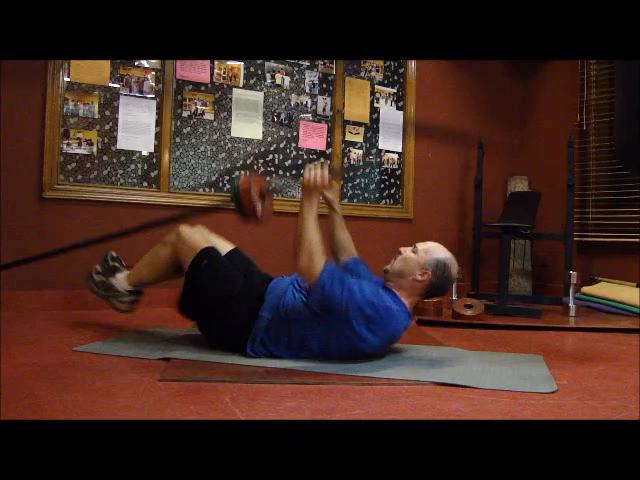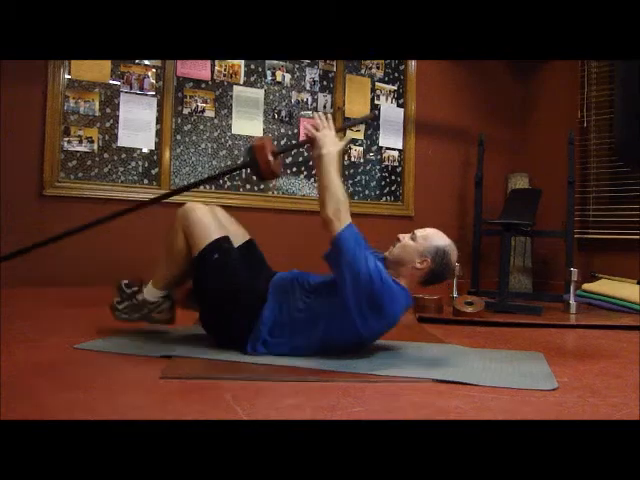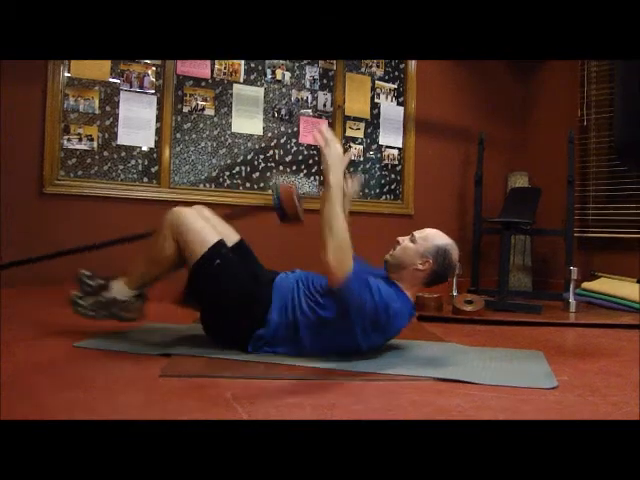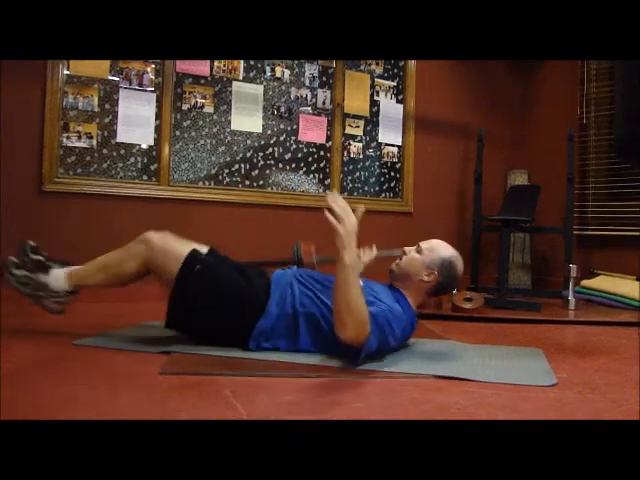
dt=0.2s
person 1, frame 1
left shoulder: (376, 308)
right shoulder: (385, 296)
left elbow: (309, 268)
right elbow: (349, 263)
left wrist: (310, 200)
right wrist: (334, 207)
left hip: (249, 324)
right hip: (264, 296)
left knee: (185, 235)
right knee: (200, 236)
left ankle: (122, 284)
right ankle: (130, 279)
person 1, frame 2
left shoulder: (378, 291)
right shoulder: (384, 279)
left elbow: (333, 217)
right elbow: (344, 229)
left wrist: (327, 154)
right wrist: (327, 159)
left hip: (250, 323)
right hip: (268, 293)
left knee: (191, 214)
right knee: (213, 213)
left ankle: (152, 297)
right ankle: (160, 294)
person 1, frame 3
left shoulder: (384, 307)
right shoulder: (388, 287)
left elbow: (334, 265)
right elbow: (343, 263)
left wrist: (333, 174)
right wrist: (344, 201)
left hip: (251, 321)
right hip: (269, 292)
left knee: (179, 219)
right knee: (197, 213)
left ankle: (122, 295)
right ankle: (128, 290)
person 1, frame 4
left shoulder: (392, 317)
right shoulder: (391, 297)
left elbow: (349, 332)
left wrist: (348, 260)
right wrist: (352, 267)
left hip: (252, 316)
right hip: (263, 289)
left knee: (151, 244)
right knee: (163, 243)
left ankle: (59, 282)
right ankle: (68, 276)
